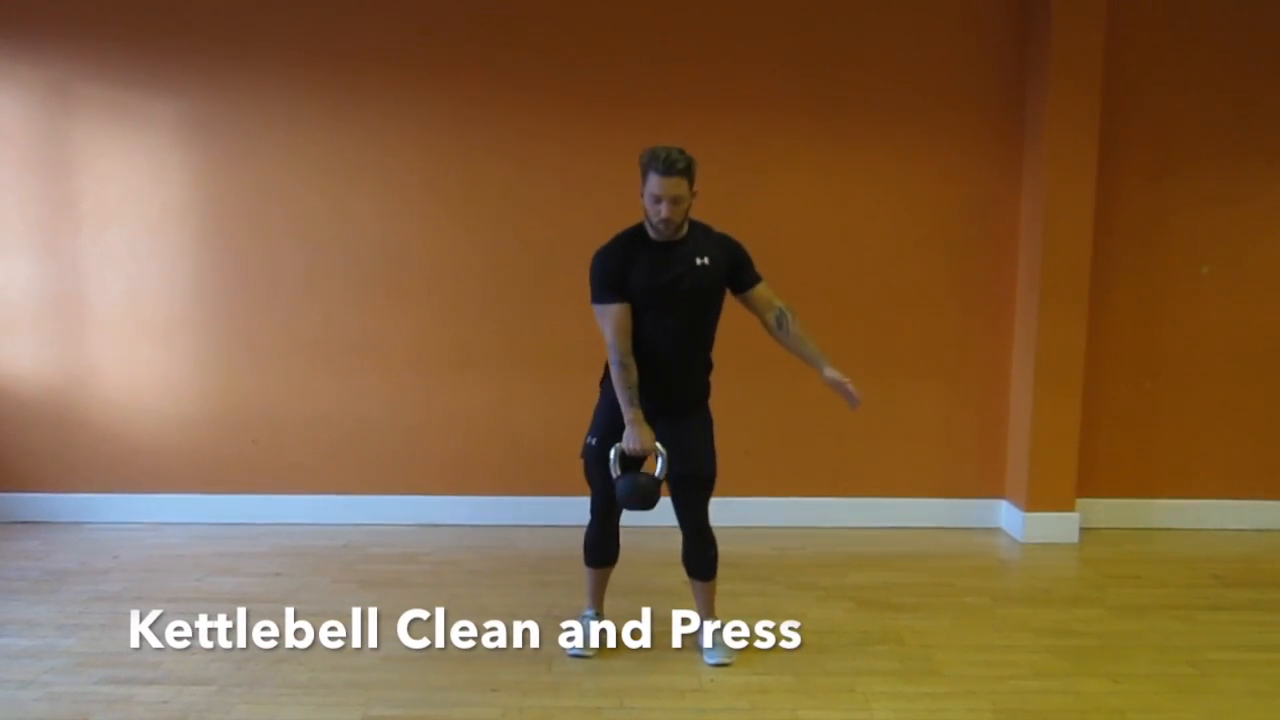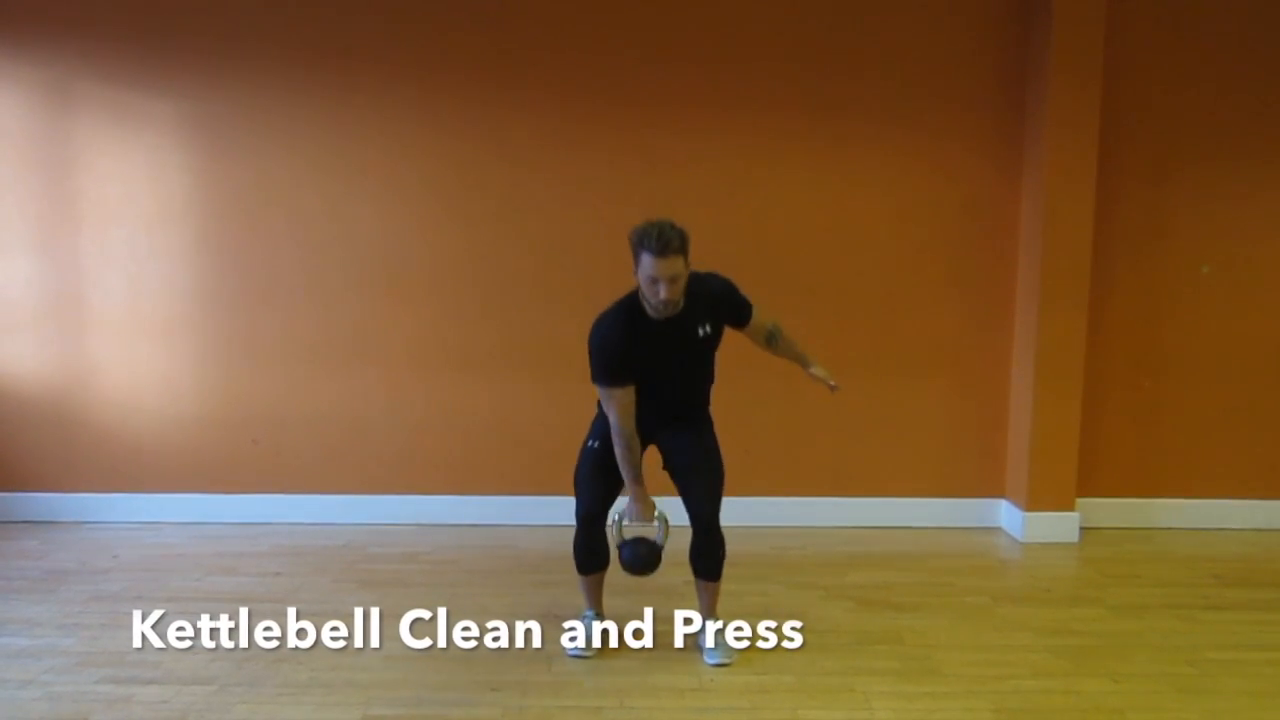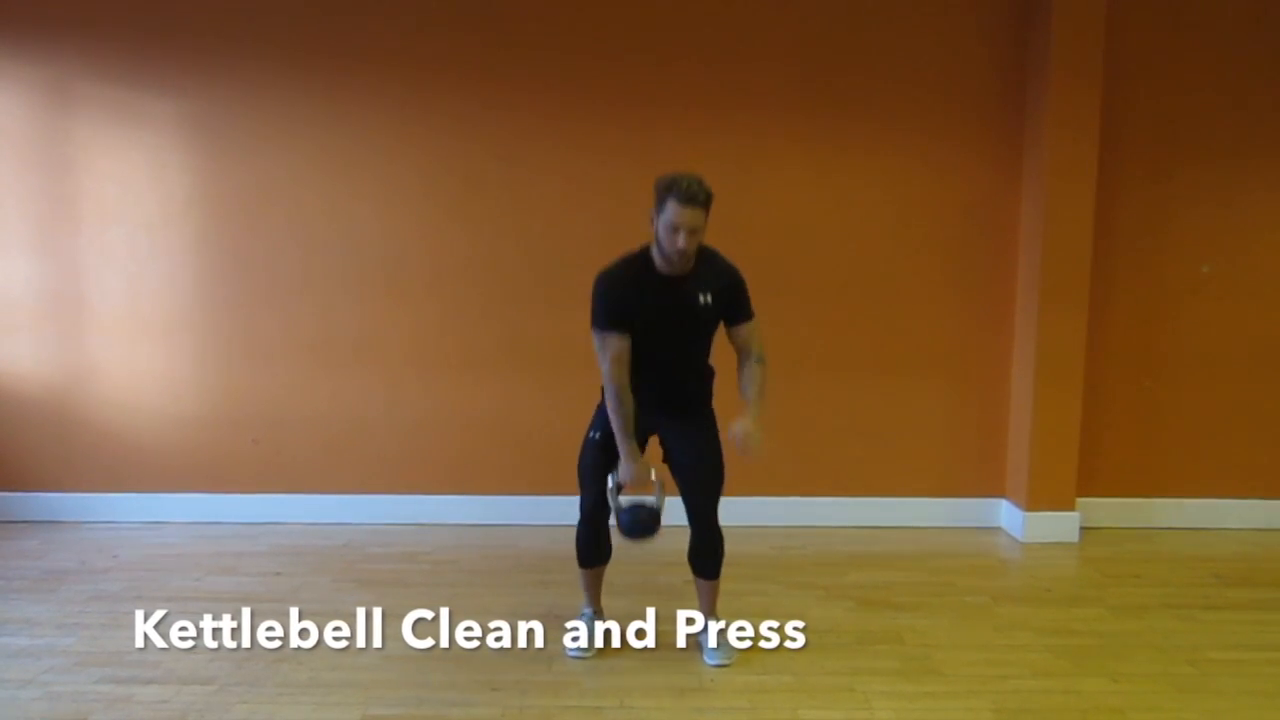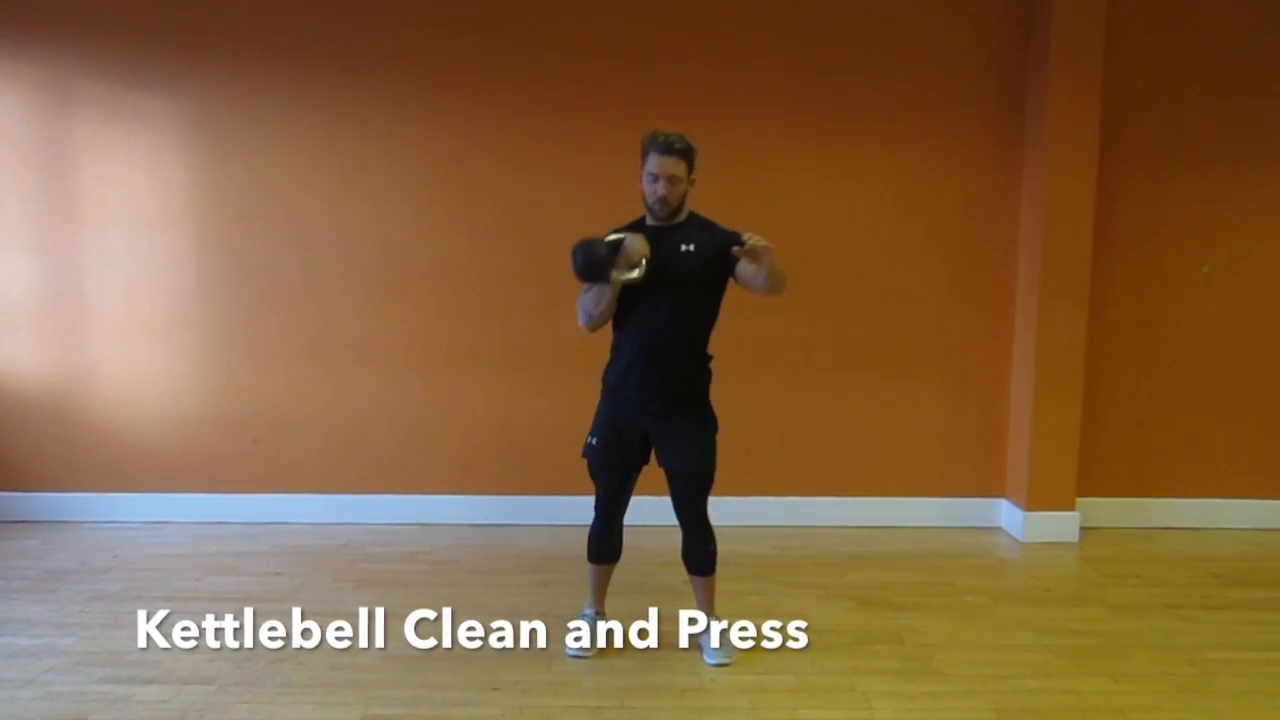
dt=0.4s
person 1, frame 1
left shoulder: (720, 250)
right shoulder: (615, 257)
left elbow: (772, 312)
right elbow: (617, 345)
left wrist: (823, 368)
right wrist: (632, 421)
left hip: (687, 409)
right hip: (623, 406)
left knee: (694, 519)
right knee: (604, 512)
left ankle: (708, 626)
right ankle: (593, 616)
person 1, frame 2
left shoulder: (714, 294)
right shoulder: (611, 330)
left elbow: (763, 329)
right elbow: (622, 424)
left wrist: (807, 364)
right wrist: (636, 495)
left hip: (688, 417)
right hip: (625, 419)
left knee: (706, 517)
right knee: (589, 513)
left ankle: (709, 623)
right ankle: (593, 615)
person 1, frame 3
left shoulder: (722, 277)
right shoulder: (618, 282)
left elbow: (749, 352)
right elbow: (613, 376)
left wrist: (750, 414)
right wrist: (628, 455)
left hip: (691, 408)
right hip: (627, 402)
left knee: (704, 515)
right knee: (594, 510)
left ankle: (709, 624)
right ankle: (591, 615)
person 1, frame 4
left shoulder: (715, 241)
right shoulder: (621, 239)
left elbow: (773, 285)
right elbow: (588, 319)
left wrist: (762, 259)
right wrist: (617, 270)
left hip: (686, 405)
right hip: (622, 400)
left knee: (692, 516)
right knee: (607, 511)
left ankle: (708, 622)
right ankle: (593, 614)
